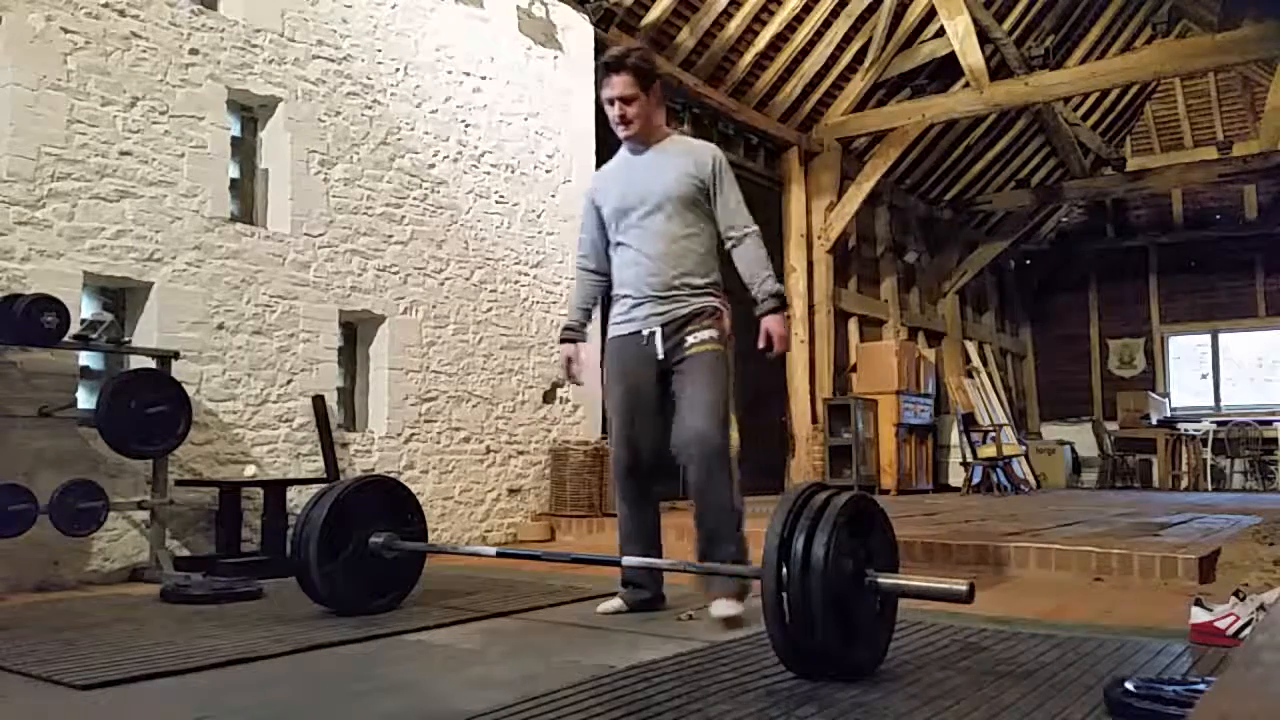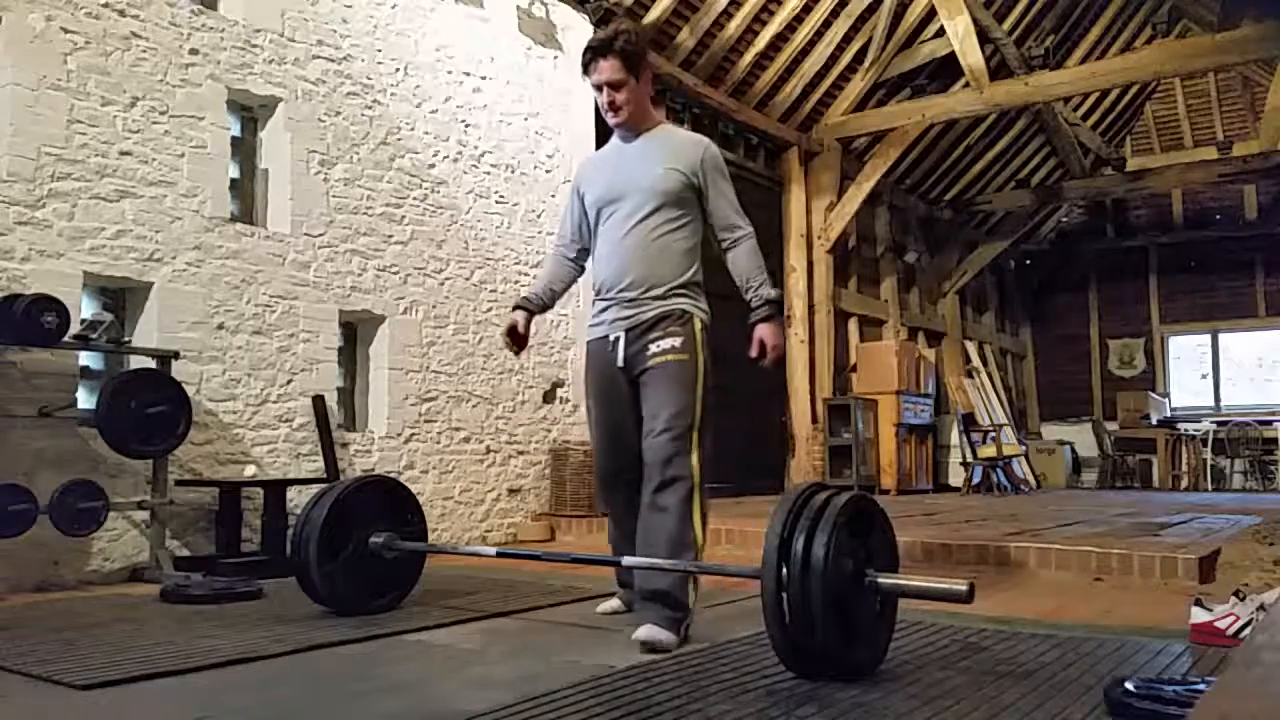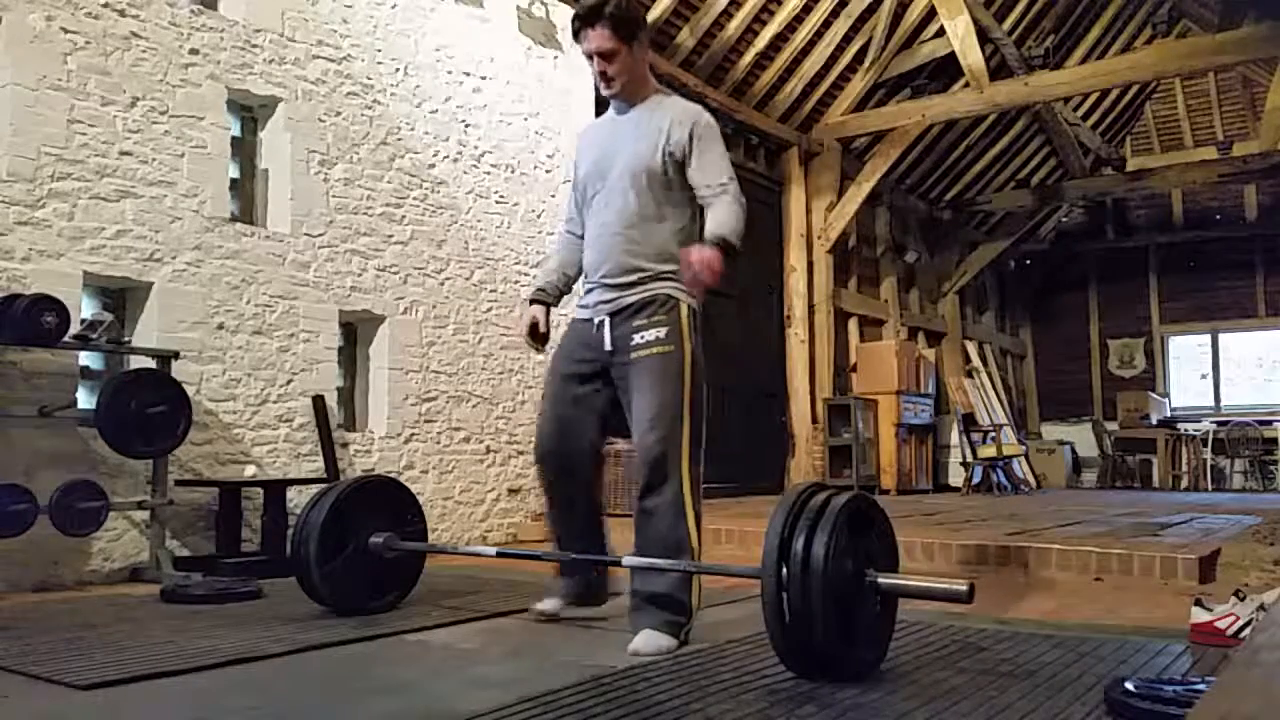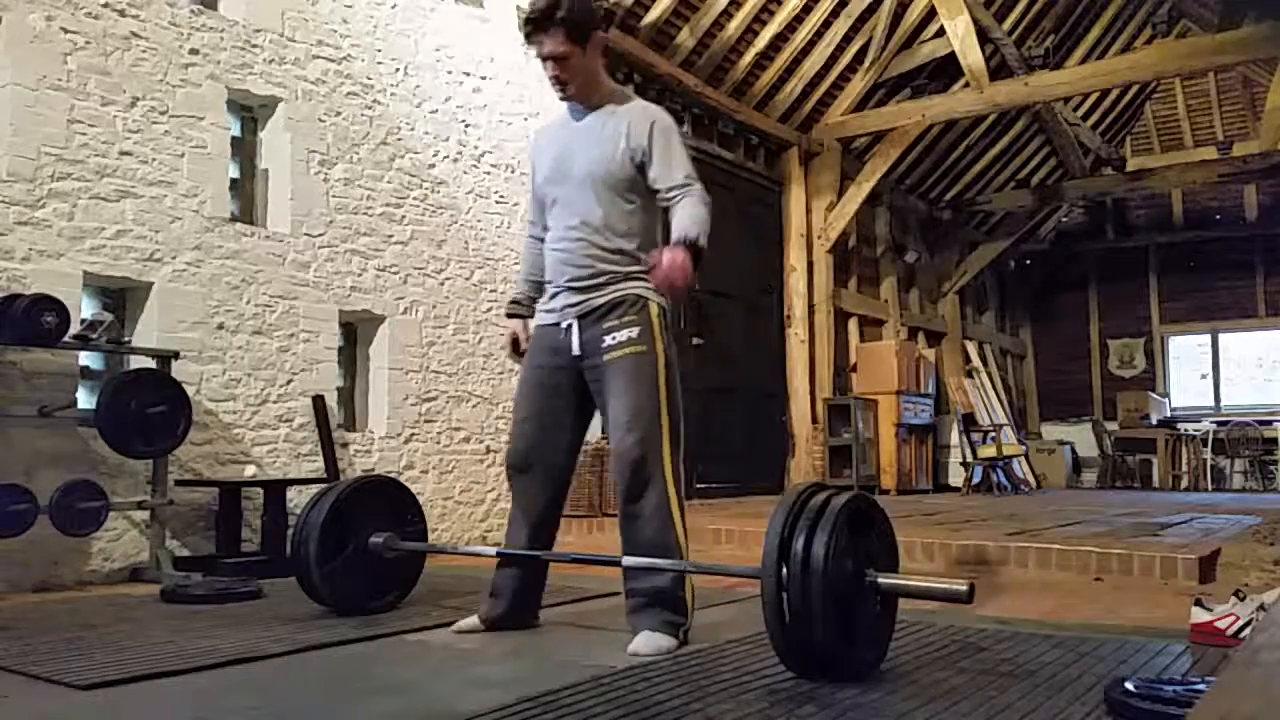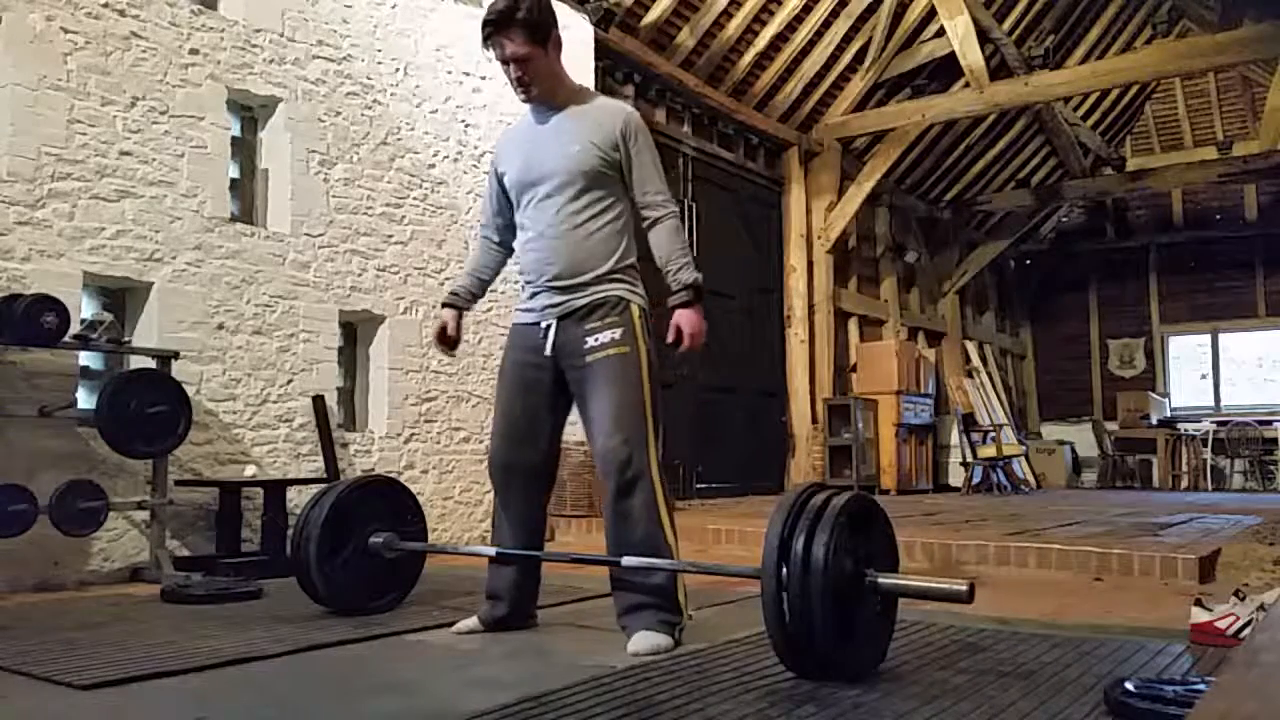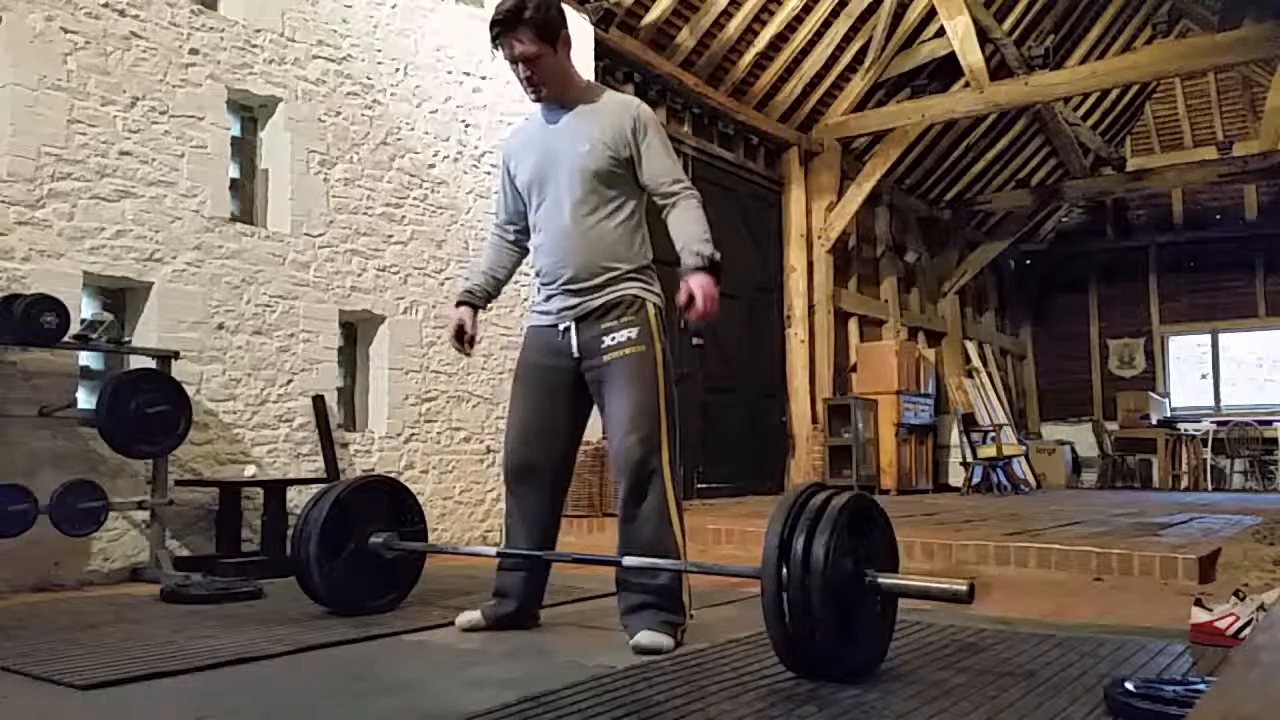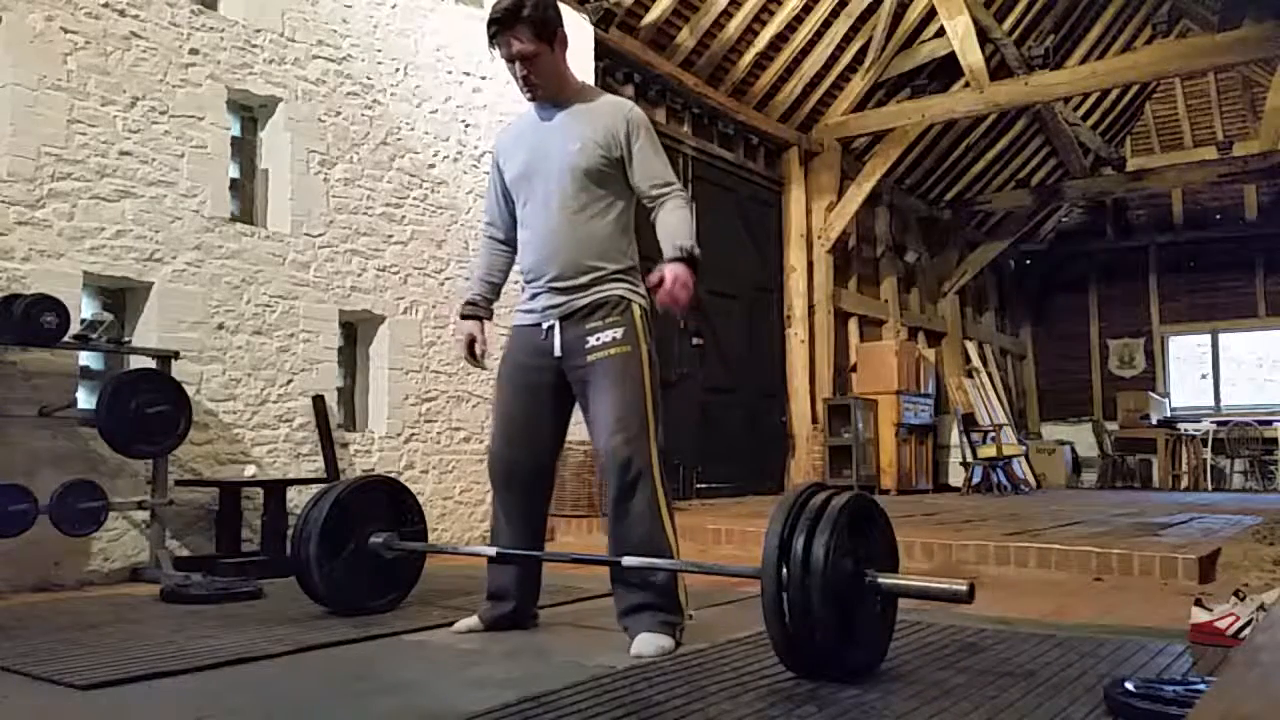
dt=0.3s
person 1, frame 1
left shoulder: (702, 158)
right shoulder: (603, 181)
left elbow: (741, 236)
right elbow: (590, 266)
left wrist: (771, 303)
right wrist: (572, 332)
left hip: (695, 321)
right hip: (629, 334)
left knee: (703, 443)
right knee: (632, 464)
left ankle: (726, 581)
right ankle: (643, 584)
person 1, frame 2
left shoulder: (694, 151)
right shoulder: (591, 169)
left elbow: (736, 236)
right elbow: (568, 252)
left wrist: (765, 308)
right wrist: (528, 305)
left hip: (670, 323)
right hip: (606, 332)
left knee: (667, 457)
right knee: (615, 470)
left ankle: (663, 607)
right ankle: (634, 584)
person 1, frame 3
left shoulder: (685, 120)
right shoulder: (589, 138)
left elbow: (723, 198)
left wrist: (716, 244)
right wrist: (543, 294)
left hip: (655, 310)
right hip: (587, 315)
left knee: (658, 457)
right knee: (559, 449)
left ankle: (662, 612)
right ankle: (583, 578)
person 1, frame 4
left shoulder: (645, 122)
right shoulder: (545, 140)
left elbow: (687, 196)
left wrist: (683, 247)
right wrist: (520, 306)
left hip: (625, 312)
right hip: (555, 321)
left knee: (640, 459)
right knee: (531, 462)
left ankle: (659, 612)
right ankle: (512, 599)
person 1, frame 5
left shoulder: (616, 120)
right shoulder: (509, 144)
left elbow: (660, 214)
right elbow: (494, 235)
left wrist: (686, 293)
right wrist: (457, 302)
left hip: (606, 312)
right hip: (533, 322)
left knee: (624, 457)
right knee: (514, 463)
left ankle: (651, 611)
right ankle: (509, 601)
person 1, frame 6
left shoulder: (627, 116)
right shoulder: (517, 144)
left elbow: (677, 196)
right elbow: (509, 234)
left wrist: (700, 264)
right wrist: (471, 298)
left hip: (623, 312)
right hip: (549, 324)
left knee: (639, 458)
right knee: (529, 464)
left ankle: (654, 612)
right ankle: (515, 598)
person 1, frame 7
left shoulder: (618, 117)
right shoulder: (509, 140)
left elbow: (666, 196)
right elbow: (498, 235)
left wrist: (680, 257)
right wrist: (475, 308)
left hip: (607, 312)
right hip: (534, 322)
left knee: (626, 458)
right knee: (514, 464)
left ankle: (652, 613)
right ankle: (510, 600)
